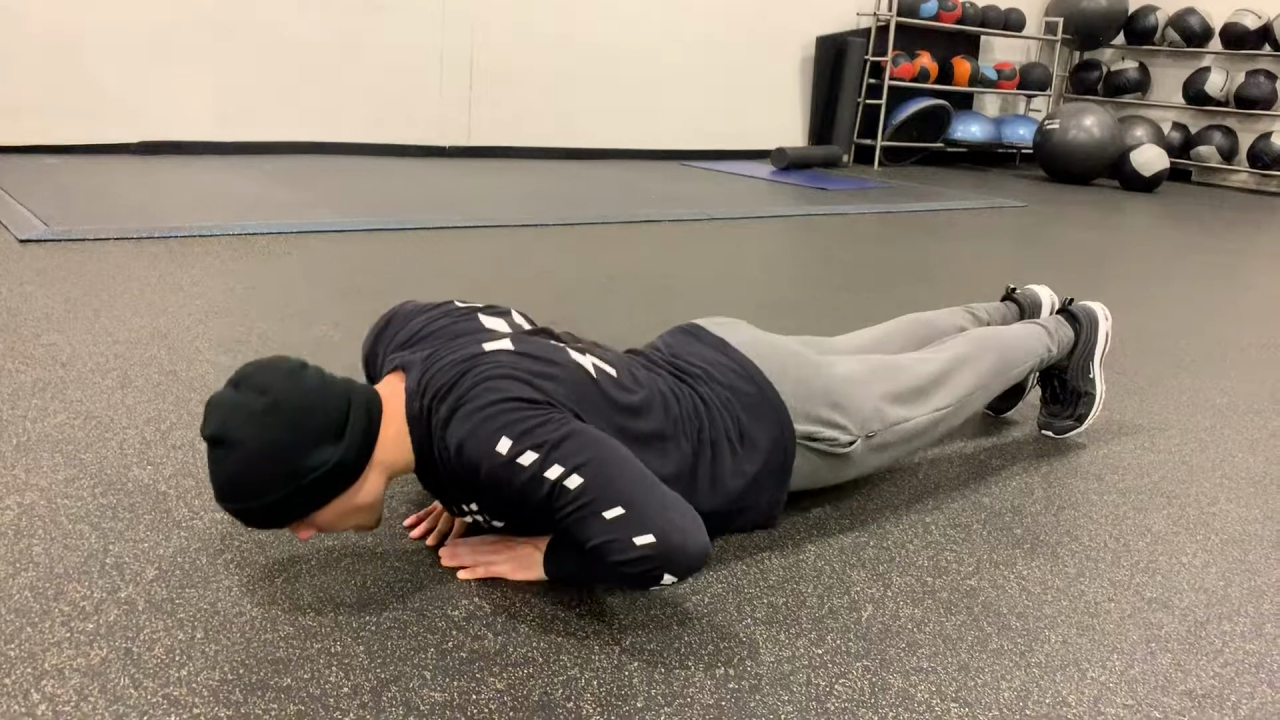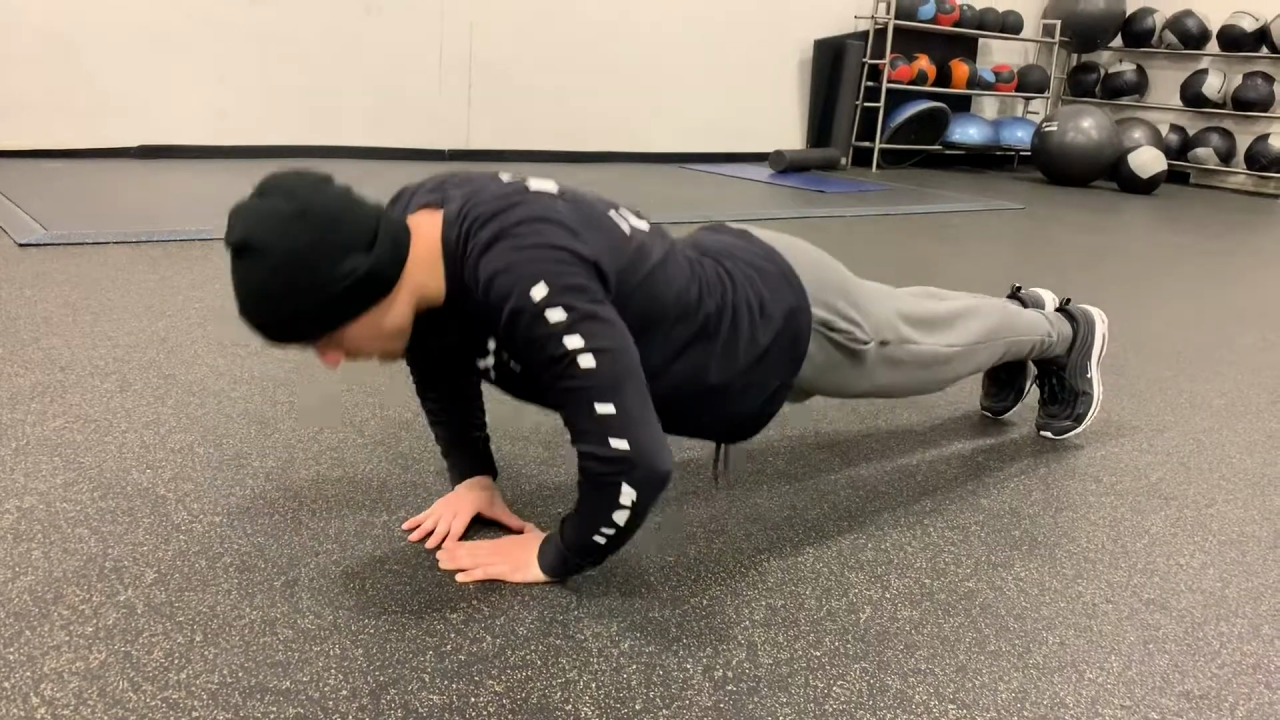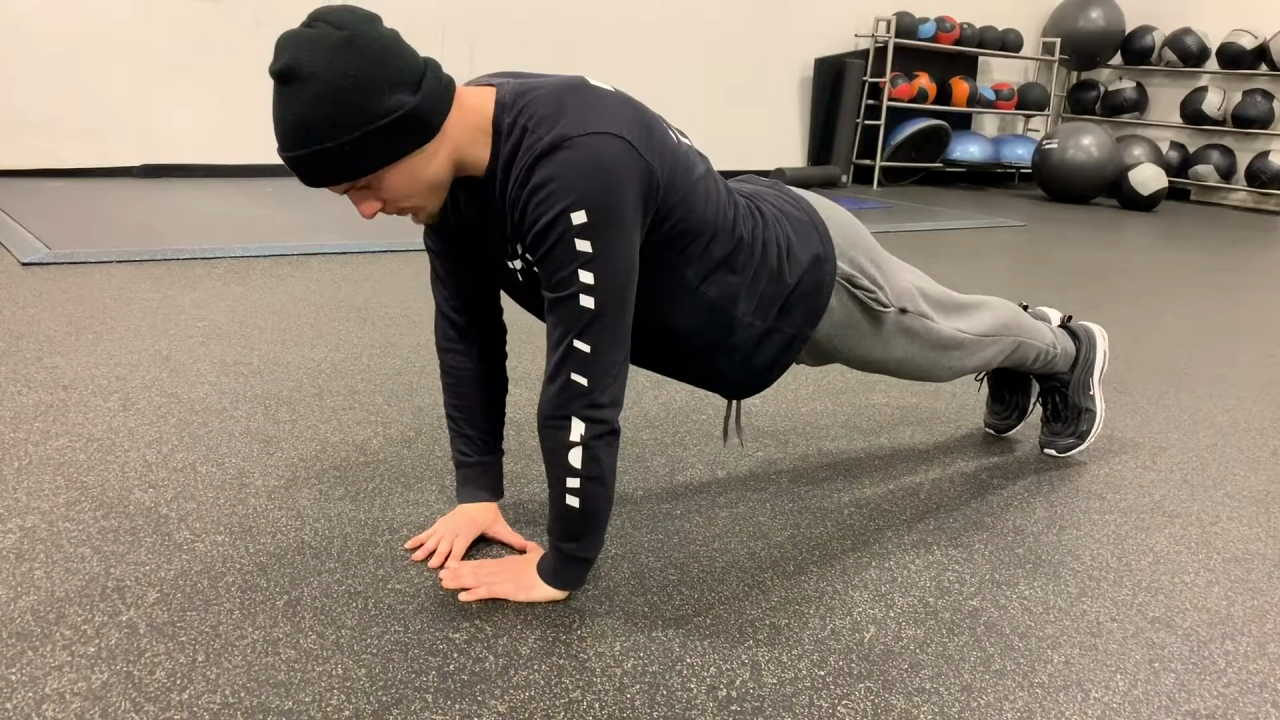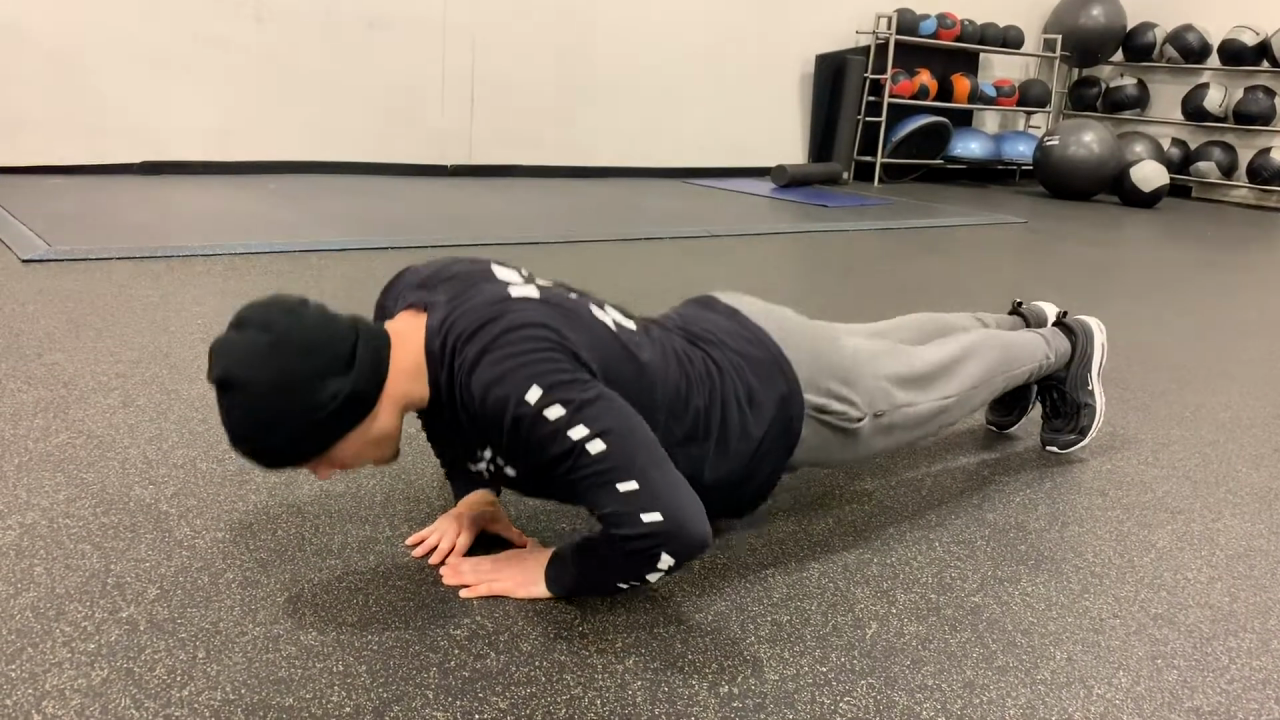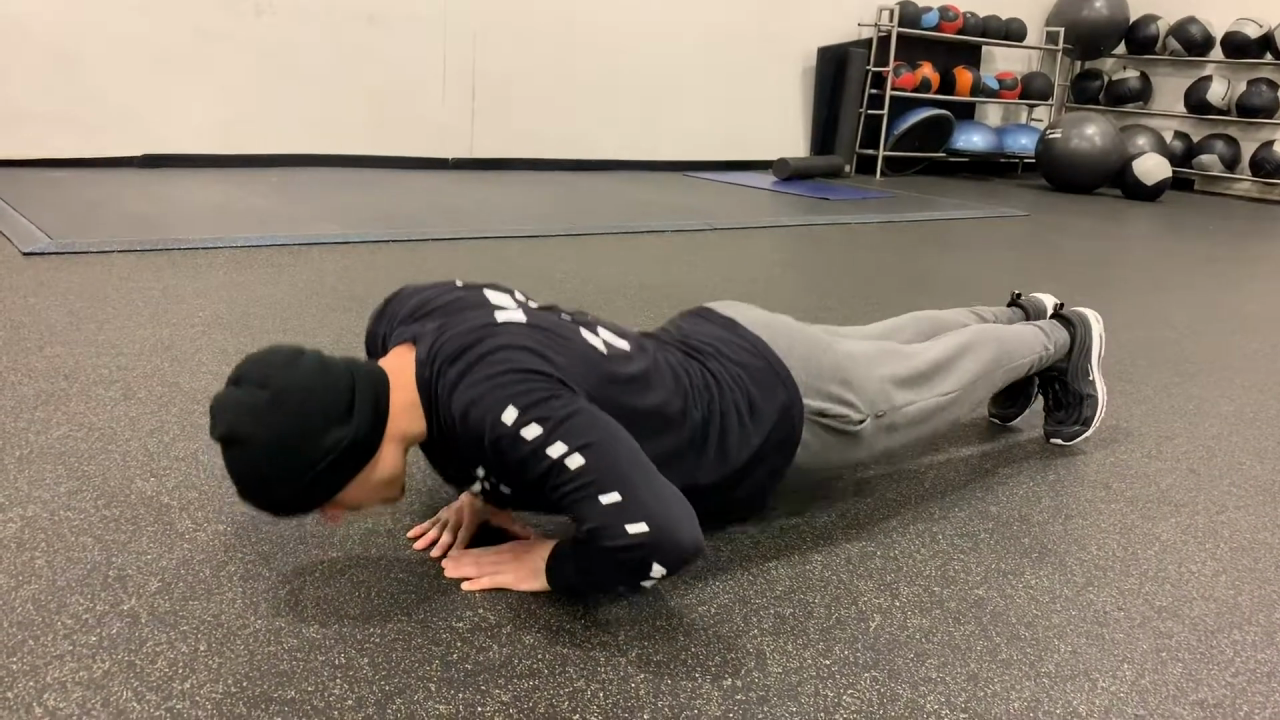
dt=0.7s
person 1, frame 1
left shoulder: (490, 428)
right shoulder: (394, 345)
left elbow: (672, 543)
left wrist: (543, 554)
right wrist: (470, 491)
left hip: (770, 423)
right hip: (697, 361)
left knee: (918, 388)
right knee: (870, 353)
left ankle: (1062, 333)
right ankle: (1009, 313)
person 1, frame 2
left shoulder: (530, 274)
right shoulder: (413, 233)
left elbow: (634, 457)
right elbow: (440, 358)
left wrist: (555, 558)
right wrist: (473, 477)
left hip: (785, 320)
right hip: (721, 286)
left knee: (931, 345)
right knee: (911, 323)
left ankle: (1064, 337)
right ankle: (1022, 311)
person 1, frame 3
left shoulder: (577, 162)
right shoulder: (457, 153)
left elbow: (584, 387)
right elbow: (468, 332)
left wrist: (562, 567)
right wrist: (477, 493)
left hip: (803, 275)
right hip: (741, 248)
left knee: (945, 339)
right knee: (943, 340)
left ankle: (1065, 353)
right ankle: (1025, 344)
person 1, frame 4
left shoulder: (517, 383)
right shoulder: (403, 308)
left elbow: (671, 525)
left wrist: (552, 573)
right wrist: (478, 487)
left hip: (776, 398)
right hip: (711, 339)
left knee: (925, 381)
right knee: (889, 346)
left ankle: (1060, 348)
right ankle: (1015, 326)
person 1, frame 5
left shoulder: (498, 404)
right shoulder: (399, 327)
left elbow: (663, 534)
left wrist: (549, 564)
right wrist: (480, 489)
left hip: (775, 404)
right hip: (708, 348)
left knee: (920, 381)
right knee: (886, 350)
left ankle: (1057, 341)
right ankle: (1013, 320)
